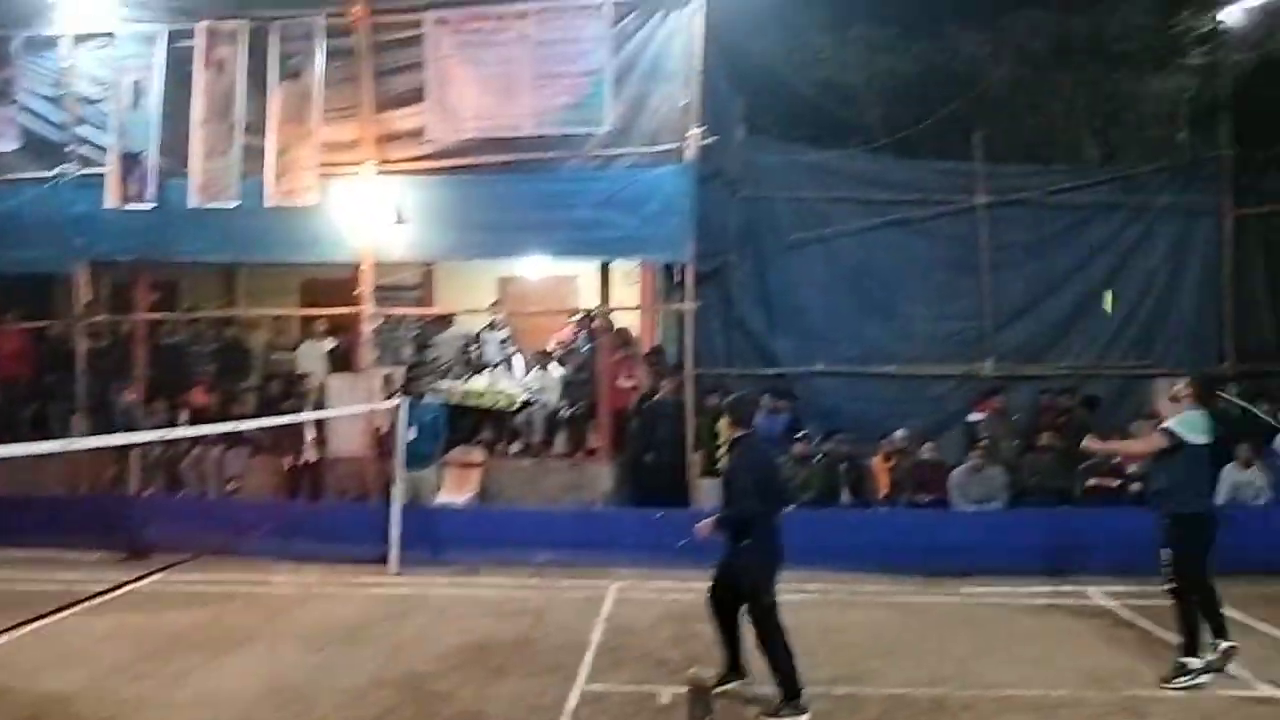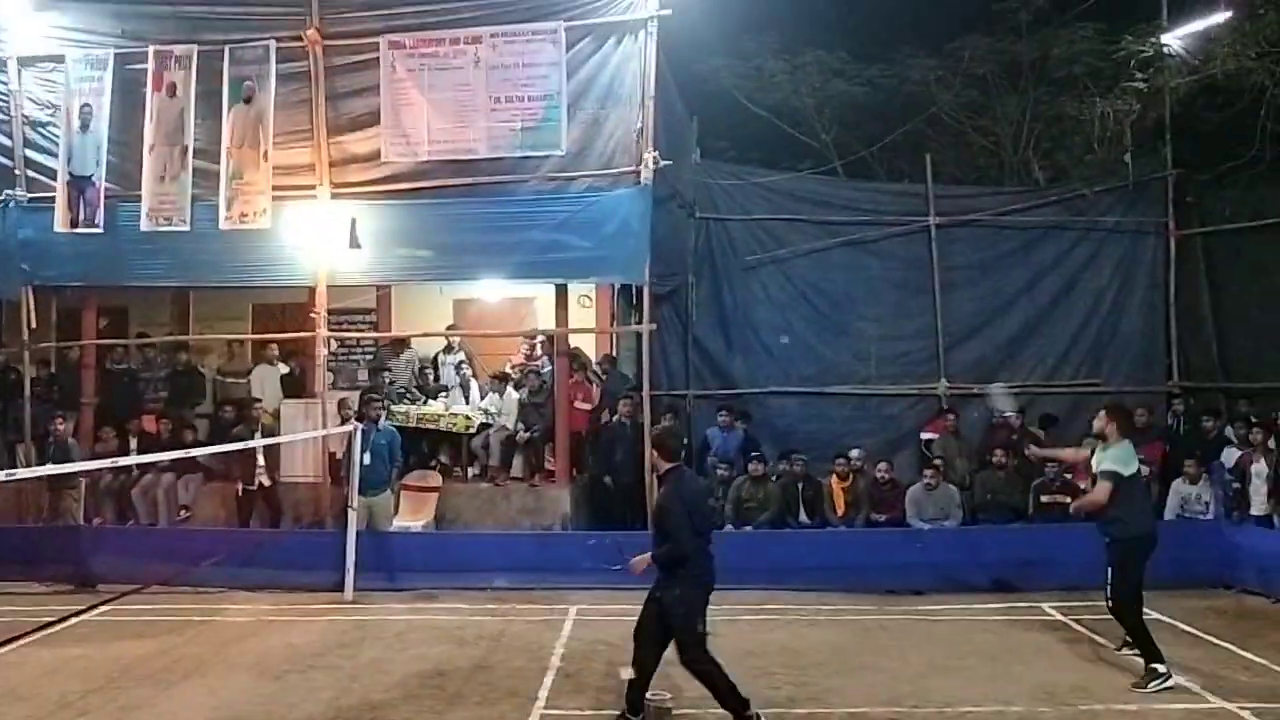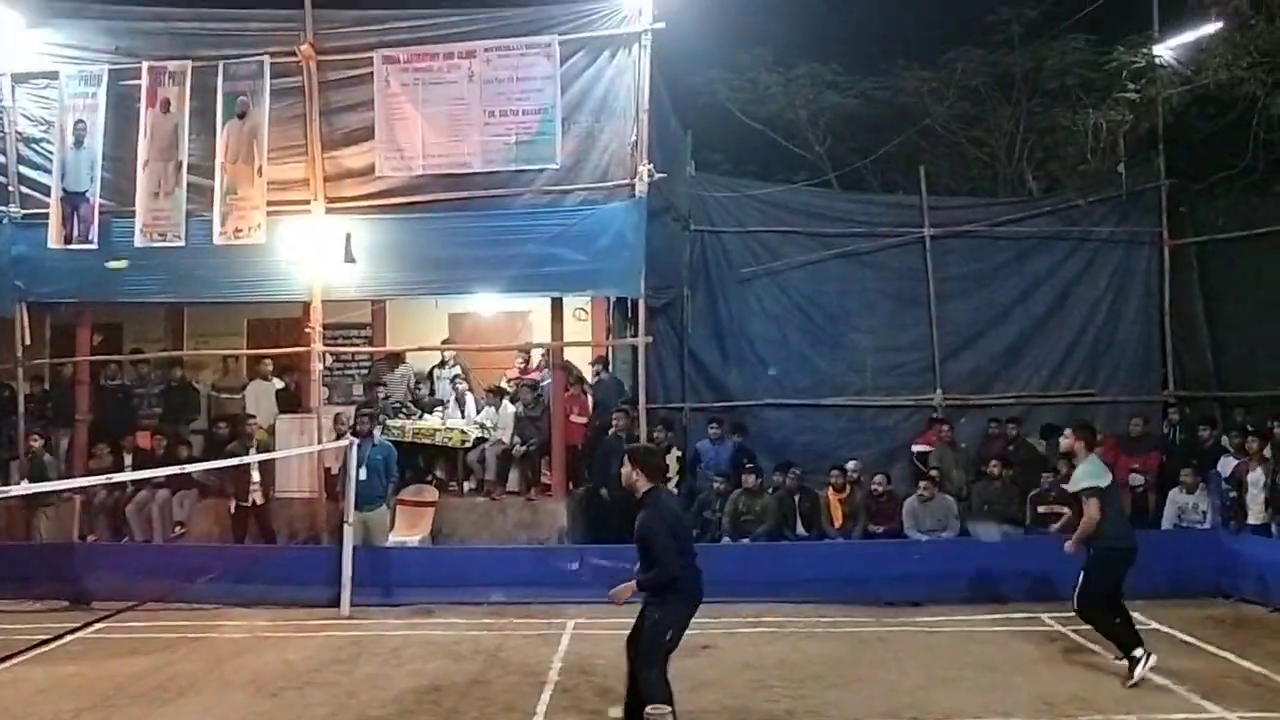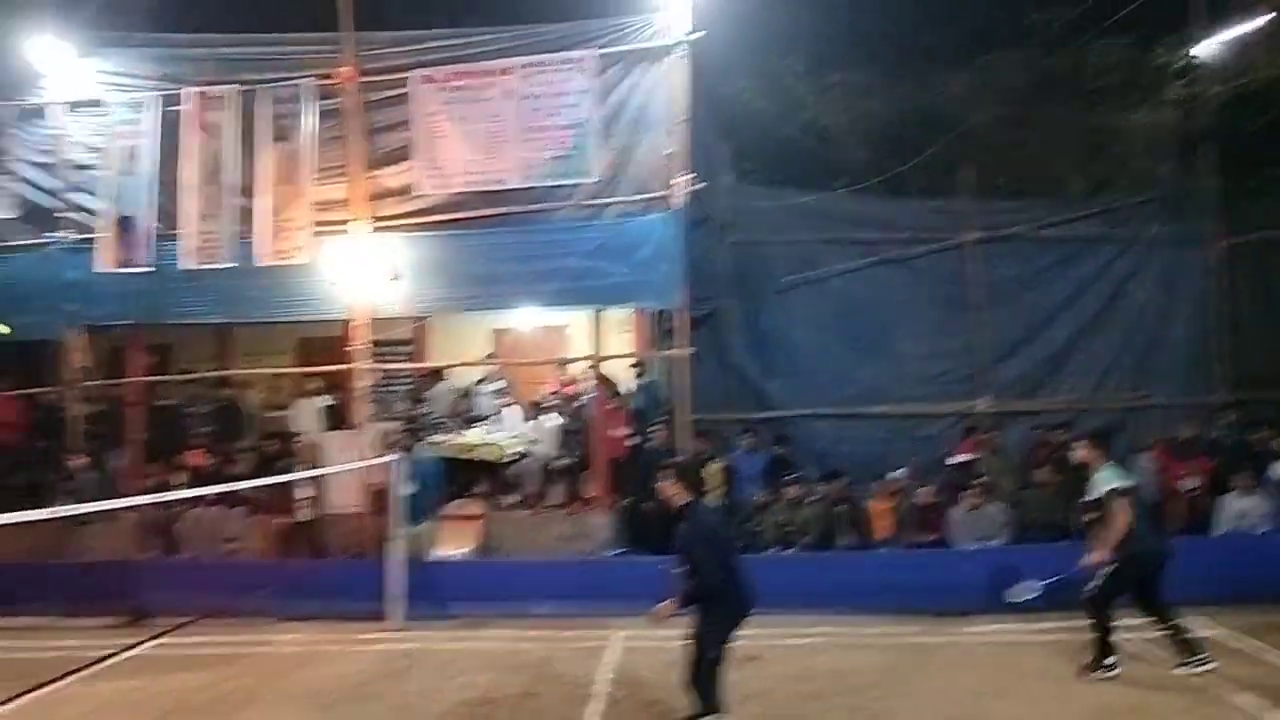
dt=0.2s
person 1, frame 1
left shoulder: (741, 458)
right shoulder: (760, 449)
left elbow: (744, 509)
right elbow: (776, 499)
left wrist: (715, 523)
left hip: (753, 550)
right hip: (748, 547)
left knee: (764, 623)
right knee: (721, 602)
right ankle: (734, 670)
person 1, frame 2
left shoulder: (671, 494)
right shoulder: (690, 481)
left elbow: (680, 547)
right elbow: (706, 527)
left wrist: (650, 558)
left hip: (688, 581)
right hip: (674, 578)
left knee: (693, 653)
right knee: (645, 637)
person 1, frame 3
left shoulder: (653, 516)
right shoulder: (663, 498)
left elbow: (668, 570)
left wrist: (634, 586)
right wrist: (645, 566)
left hip: (676, 593)
right hip: (672, 590)
left knee: (649, 663)
right knee: (637, 646)
person 1, frame 4
left shoulder: (691, 528)
right shoulder: (703, 513)
left elbow: (706, 581)
left wrist: (676, 602)
right wrist: (690, 569)
left hip: (722, 603)
right hip: (730, 597)
left knee: (703, 674)
right knee: (705, 656)
person 2, frame 1
left shoulder: (1183, 422)
right shoulder: (1197, 419)
left elbow: (1144, 448)
left wrist: (1101, 447)
left hip: (1184, 516)
right hip: (1199, 514)
left knee: (1181, 586)
right knee: (1196, 581)
left ankle: (1192, 662)
right ankle: (1221, 641)
person 2, frame 2
left shoulder: (1113, 456)
right shoulder: (1118, 448)
left elbow: (1100, 497)
right elbow: (1080, 454)
left wrist: (1076, 506)
right wrist: (1042, 453)
left hip: (1127, 538)
right hip: (1139, 534)
left knee: (1119, 603)
right knee: (1128, 593)
left ankle: (1158, 669)
right ankle: (1136, 640)
person 2, frame 3
left shoulder: (1085, 473)
right shoulder: (1093, 466)
left elbow: (1093, 516)
left wrist: (1074, 541)
left hip: (1108, 549)
right hip: (1122, 546)
left knee: (1084, 606)
right knee: (1109, 600)
left ankle: (1137, 653)
right ankle: (1137, 650)
person 2, frame 4
left shoulder: (1105, 478)
right shoulder: (1101, 478)
left elbow: (1123, 517)
right elbow: (1107, 522)
left wrist: (1105, 550)
right wrist: (1096, 551)
left hip: (1135, 554)
right hip: (1151, 551)
left knee: (1095, 599)
right knee: (1153, 605)
left ankle: (1106, 660)
right ankle: (1196, 655)
